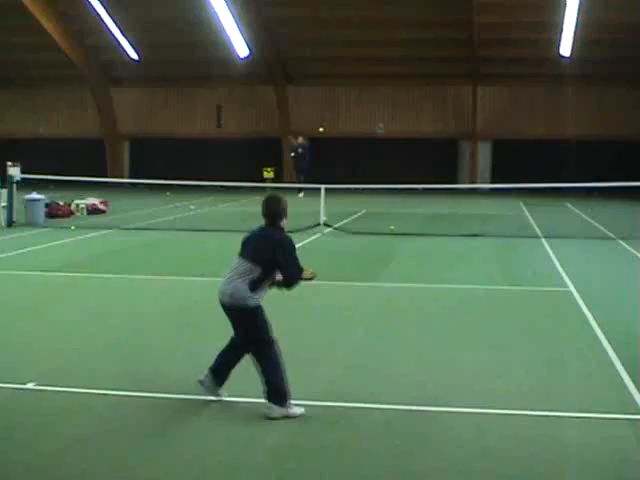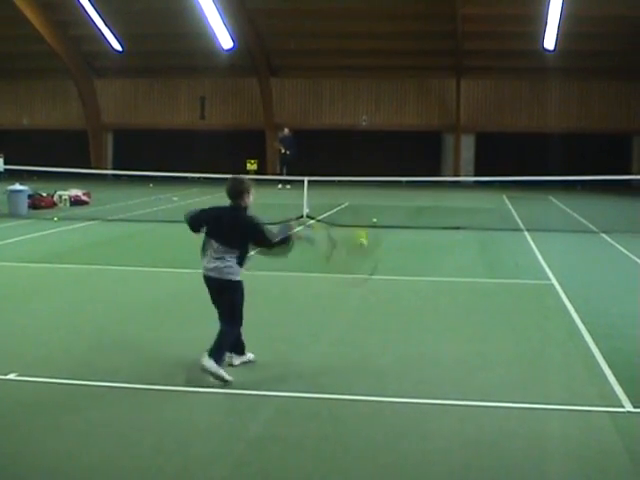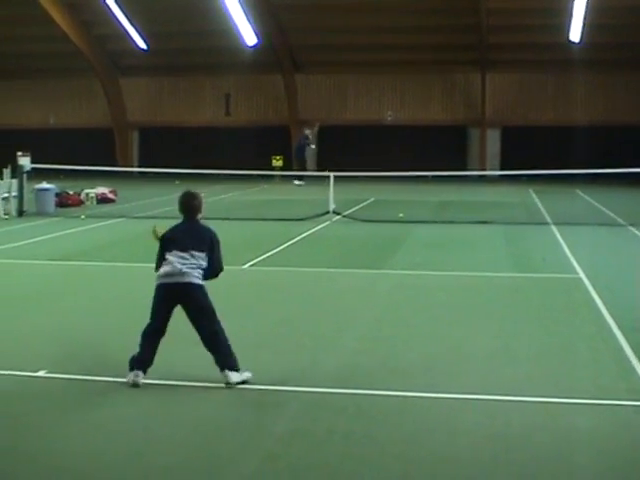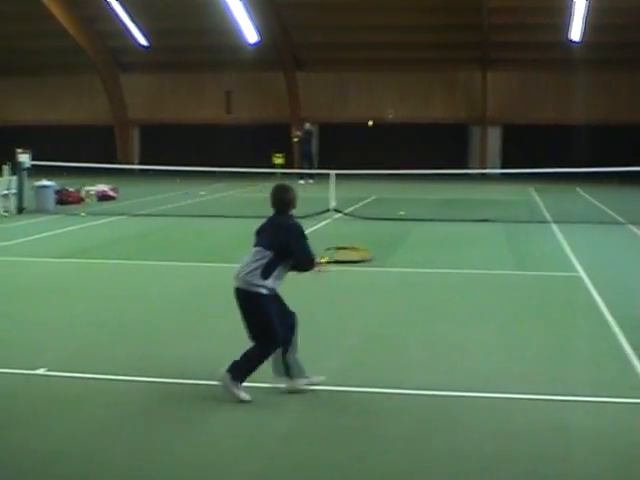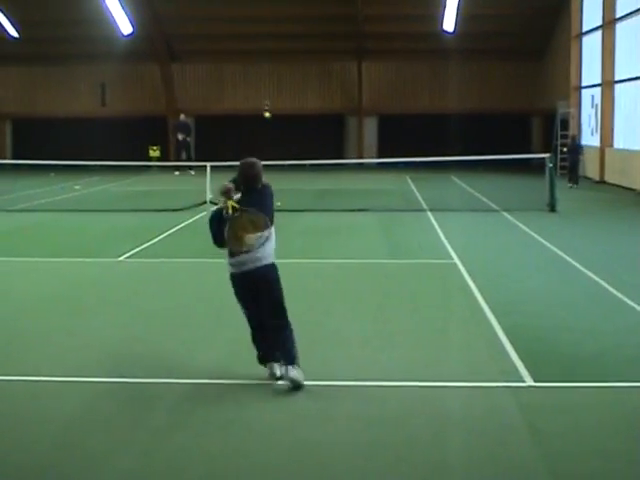
dt=1s
person 1, frame 1
left shoulder: (254, 237)
right shoulder: (283, 241)
right elbow: (292, 277)
left wrist: (274, 278)
right wrist: (303, 275)
left hip: (228, 295)
right hip: (244, 301)
left knee: (242, 340)
right knee: (266, 348)
left ankle: (213, 378)
right ankle: (279, 403)
person 1, frame 2
left shoulder: (216, 213)
right shoulder: (249, 223)
left elbow: (193, 220)
right elbow: (270, 246)
right wrist: (288, 238)
left hip: (210, 273)
right hip: (228, 277)
left knee: (229, 315)
right knee: (231, 321)
left ankle: (237, 352)
right ankle: (213, 359)
person 1, frame 3
left shoulder: (170, 234)
right shoulder: (209, 235)
left elbow: (159, 264)
right elbow: (216, 269)
left hip: (165, 283)
right hip: (192, 284)
left knee: (155, 328)
right knee: (212, 328)
left ankle: (137, 371)
right ankle: (230, 371)
person 1, frame 4
left shoulder: (269, 226)
right shoulder: (291, 227)
right elbow: (304, 262)
left wrist: (299, 262)
right wrist: (308, 262)
left hip: (256, 287)
right hip: (254, 290)
left knee: (287, 321)
right knee: (272, 338)
left ankle: (294, 377)
right ankle: (233, 378)
person 1, frame 5
right shoulder: (265, 192)
left elbow: (221, 241)
right elbow: (252, 187)
left wrist: (217, 214)
right wrist: (234, 188)
left hip: (240, 272)
right hip: (266, 268)
left knee: (257, 321)
right knee: (279, 322)
left ankle: (272, 363)
right ankle: (290, 367)
